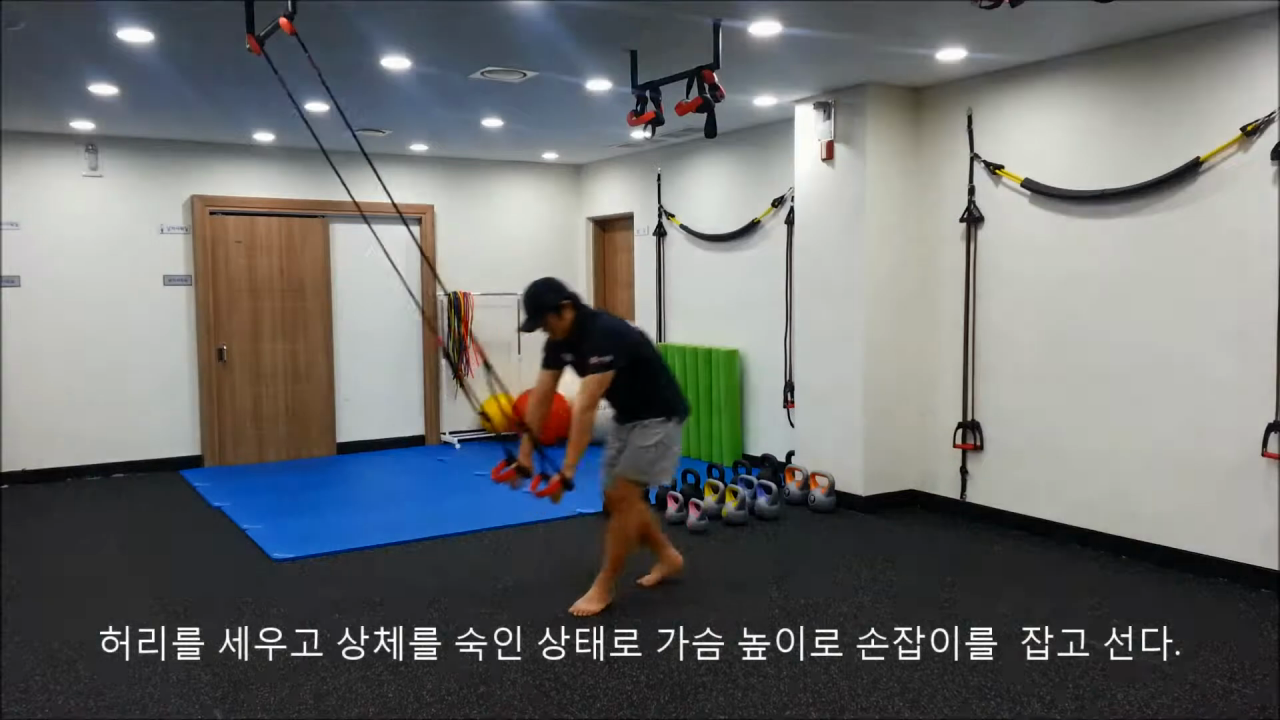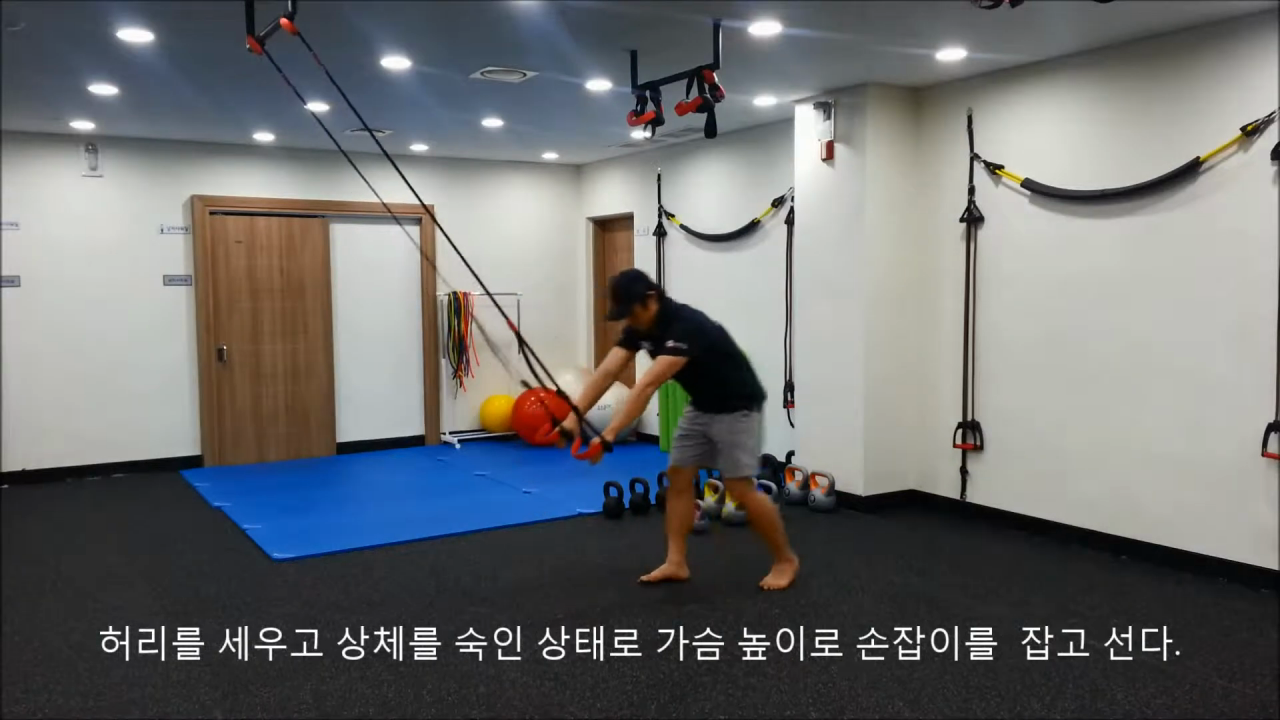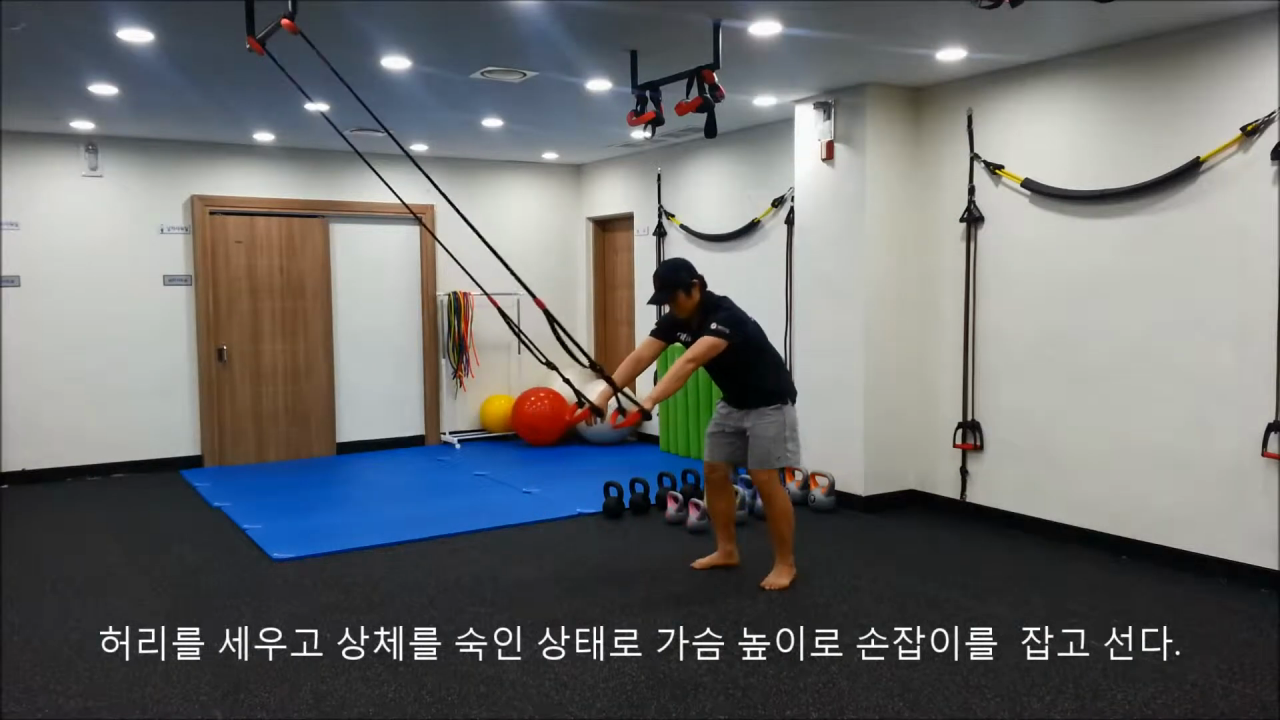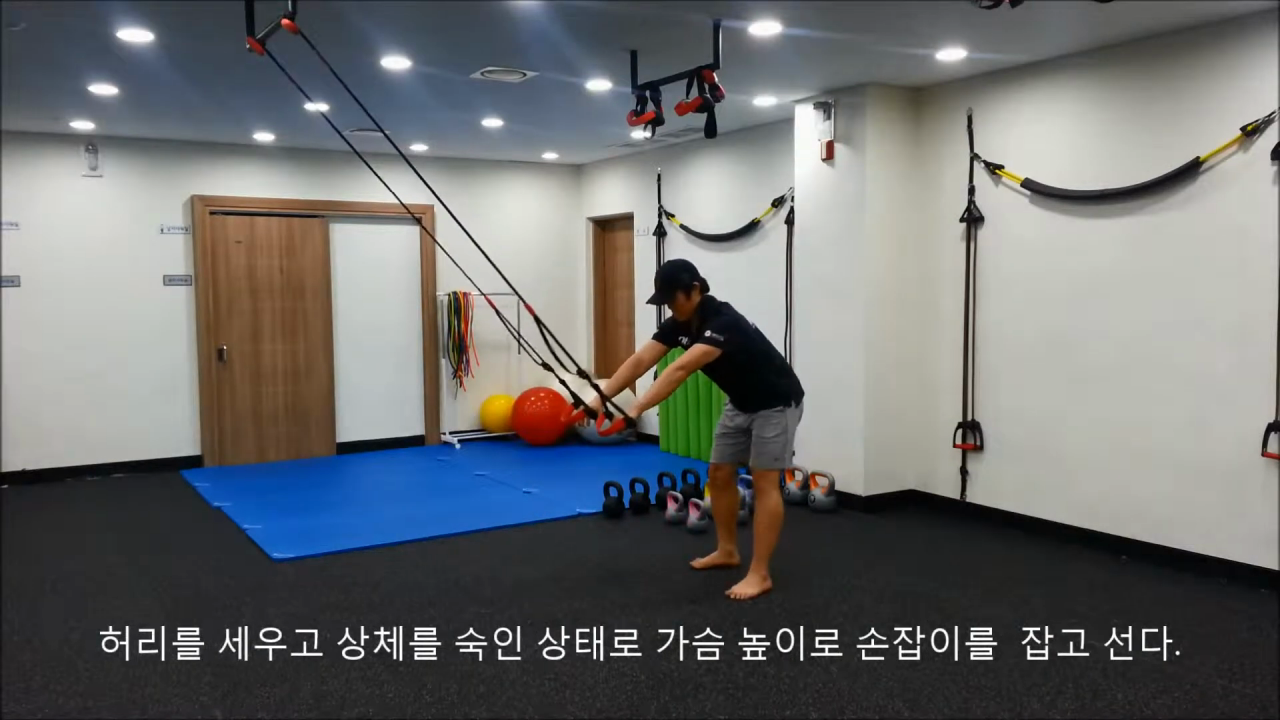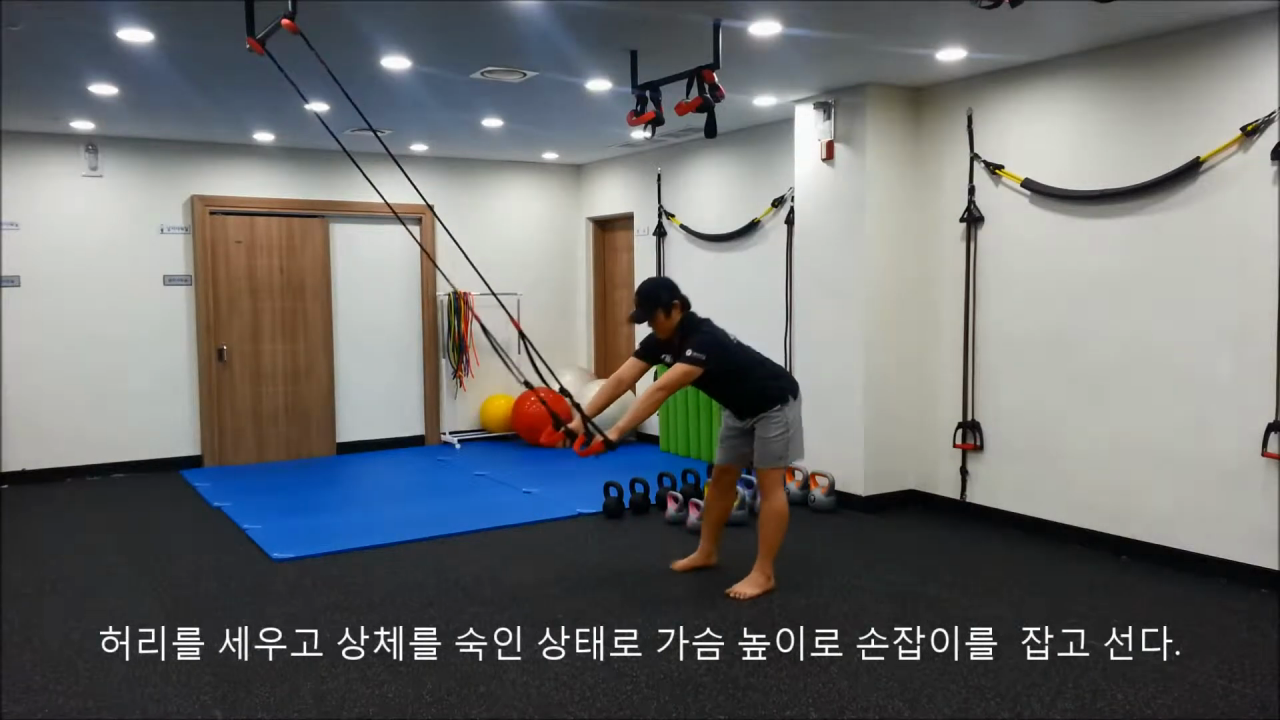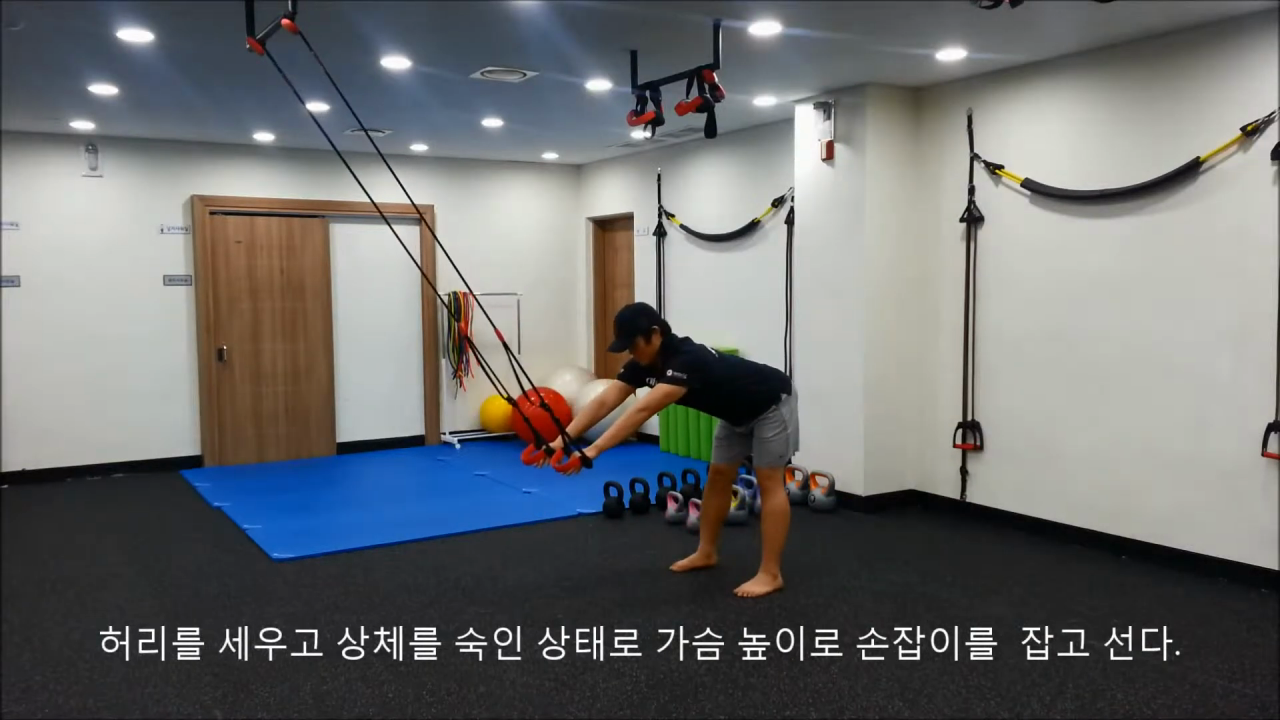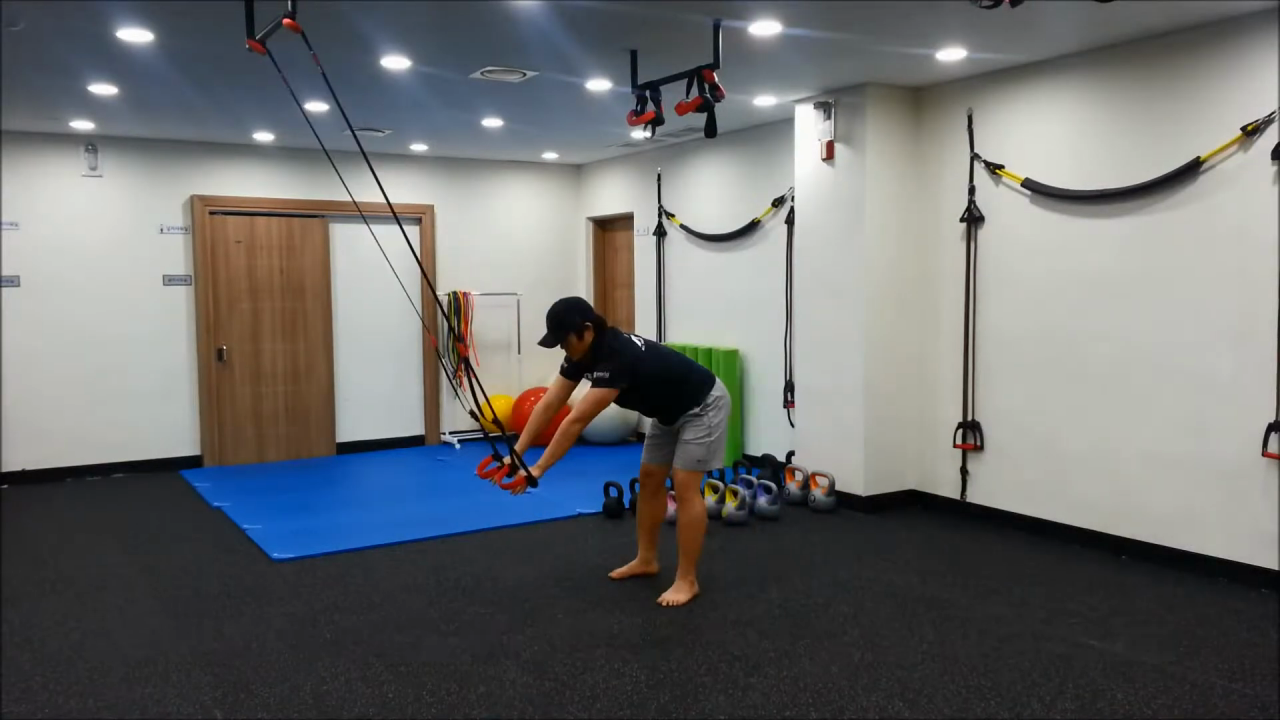
dt=0.5s
person 1, frame 1
left shoulder: (606, 335)
right shoulder: (560, 341)
left elbow: (585, 407)
right elbow: (541, 397)
left wrist: (568, 469)
right wrist: (525, 452)
left hip: (659, 417)
right hip: (628, 417)
left knee: (624, 497)
right knee: (619, 498)
left ankle: (602, 589)
right ankle: (668, 558)
person 1, frame 2
left shoulder: (687, 326)
right shoulder: (640, 328)
left elbow: (647, 385)
right elbow: (607, 372)
left wrist: (610, 434)
right wrist: (574, 417)
left hip: (738, 408)
right hip: (702, 406)
left knee: (740, 490)
right knee: (678, 478)
left ankle: (785, 559)
right ankle: (676, 562)
person 1, frame 3
left shoulder: (726, 316)
right shoulder: (676, 320)
left elbow: (689, 363)
right elbow: (640, 358)
left wrist: (649, 401)
right wrist: (604, 395)
left hip: (770, 402)
right hip: (733, 402)
left knee: (764, 479)
right knee: (715, 473)
left ankle: (785, 563)
right ankle: (726, 550)
person 1, frame 4
left shoulder: (724, 322)
right shoulder: (679, 324)
left elbow: (681, 369)
right elbow: (640, 361)
left wrist: (637, 409)
right wrist: (600, 398)
left hip: (776, 403)
right hip: (741, 403)
left knee: (764, 482)
right knee: (719, 474)
left ankle: (759, 574)
right ankle: (726, 550)
person 1, frame 5
left shoulder: (705, 339)
right shoulder: (661, 341)
left elbow: (661, 390)
right elbow: (621, 380)
left wrist: (616, 432)
right wrist: (581, 419)
left hip: (775, 404)
right hip: (740, 408)
left knee: (768, 483)
right knee: (723, 476)
left ankle: (763, 573)
right ankle: (706, 553)
person 1, frame 6
left shoulder: (687, 359)
right shoulder: (644, 364)
left elbow: (643, 410)
right elbow: (604, 402)
left wrist: (595, 450)
right wrist: (562, 440)
left hip: (771, 403)
right hip: (737, 412)
left knee: (768, 482)
right knee: (719, 476)
left ankle: (770, 573)
right ankle: (706, 553)
person 1, frame 7
left shoulder: (617, 357)
right shoulder: (581, 355)
left elbow: (577, 420)
right elbow: (549, 404)
left wrist: (538, 469)
right wrist: (516, 453)
left hip: (703, 405)
right hip: (669, 411)
left knee: (685, 486)
right knee: (649, 479)
left ankle: (687, 579)
right ankle: (646, 560)
